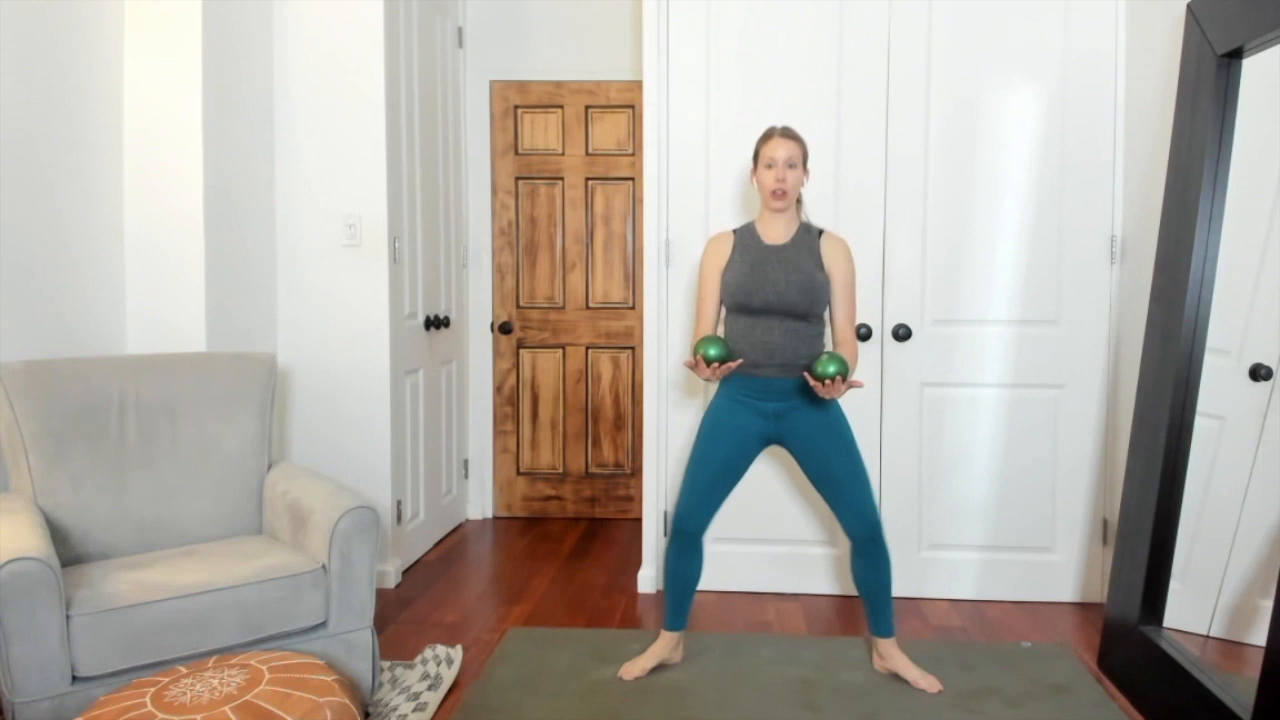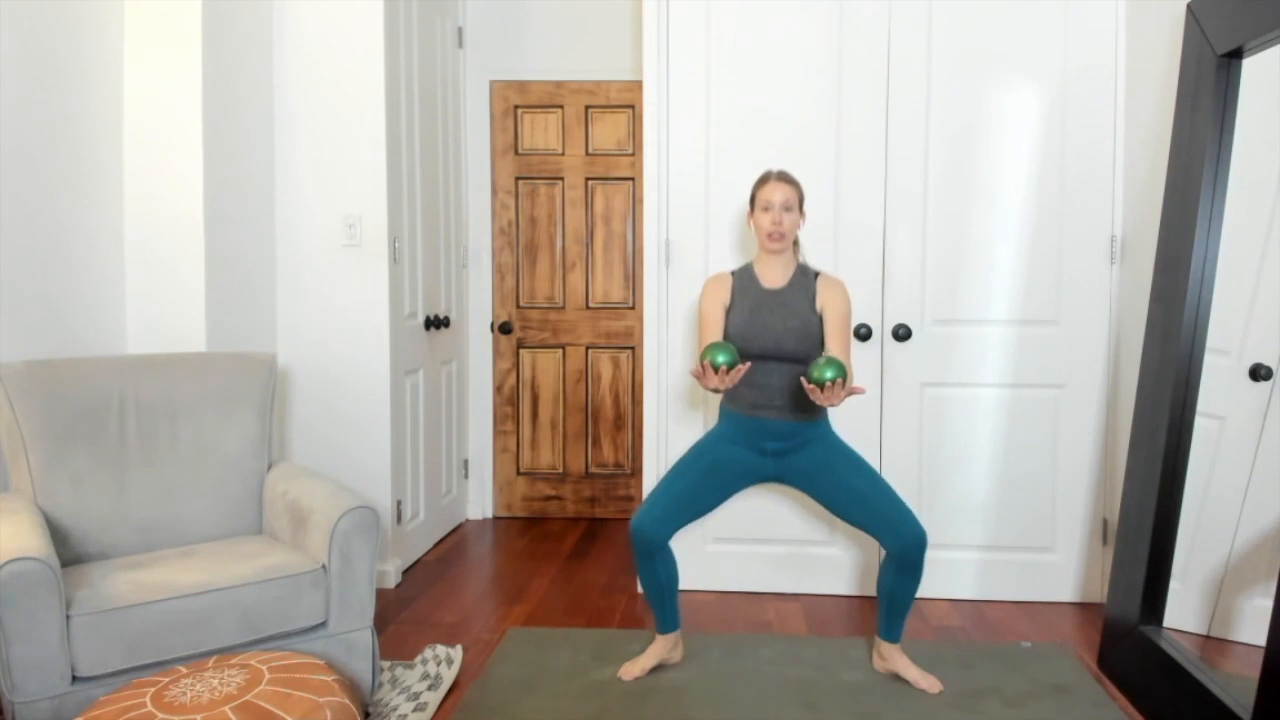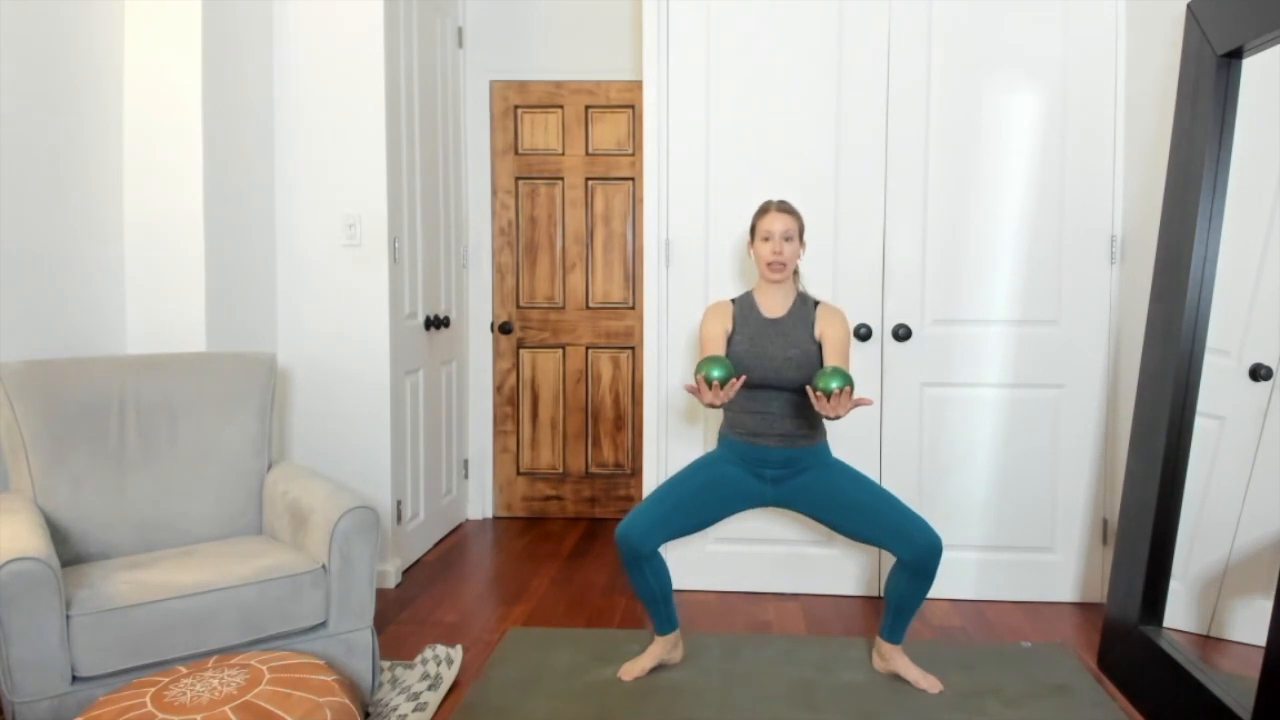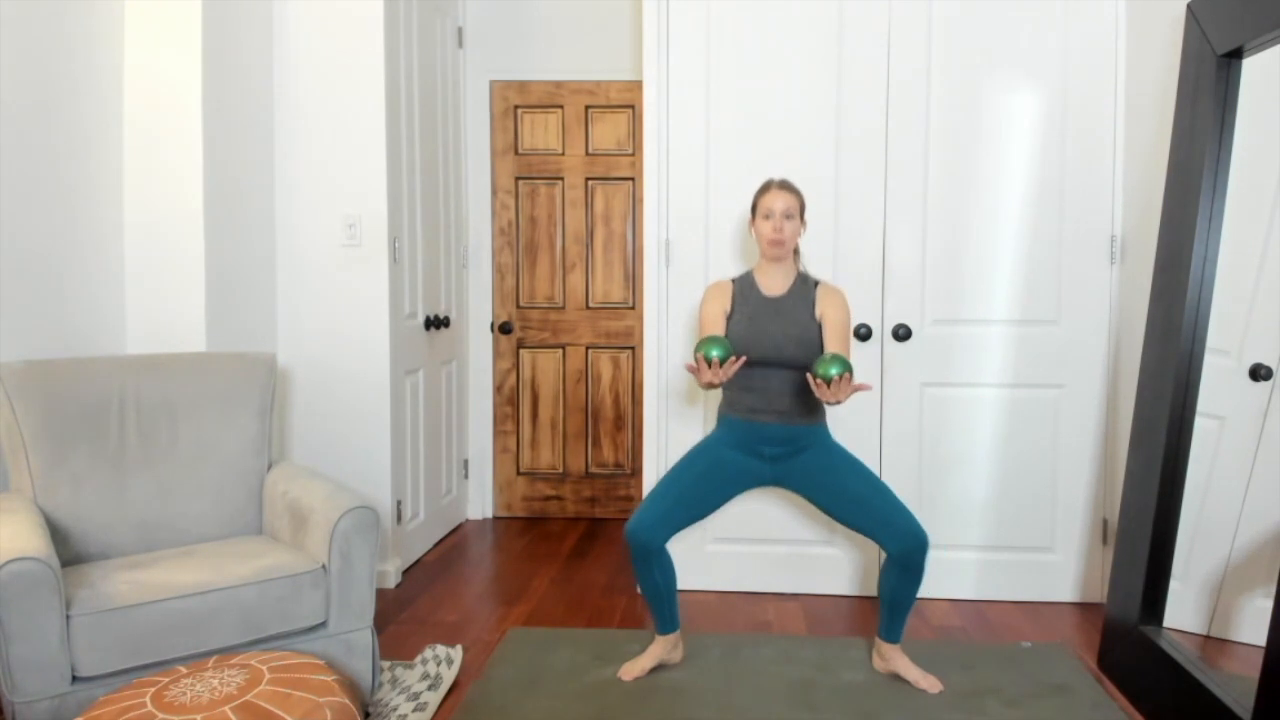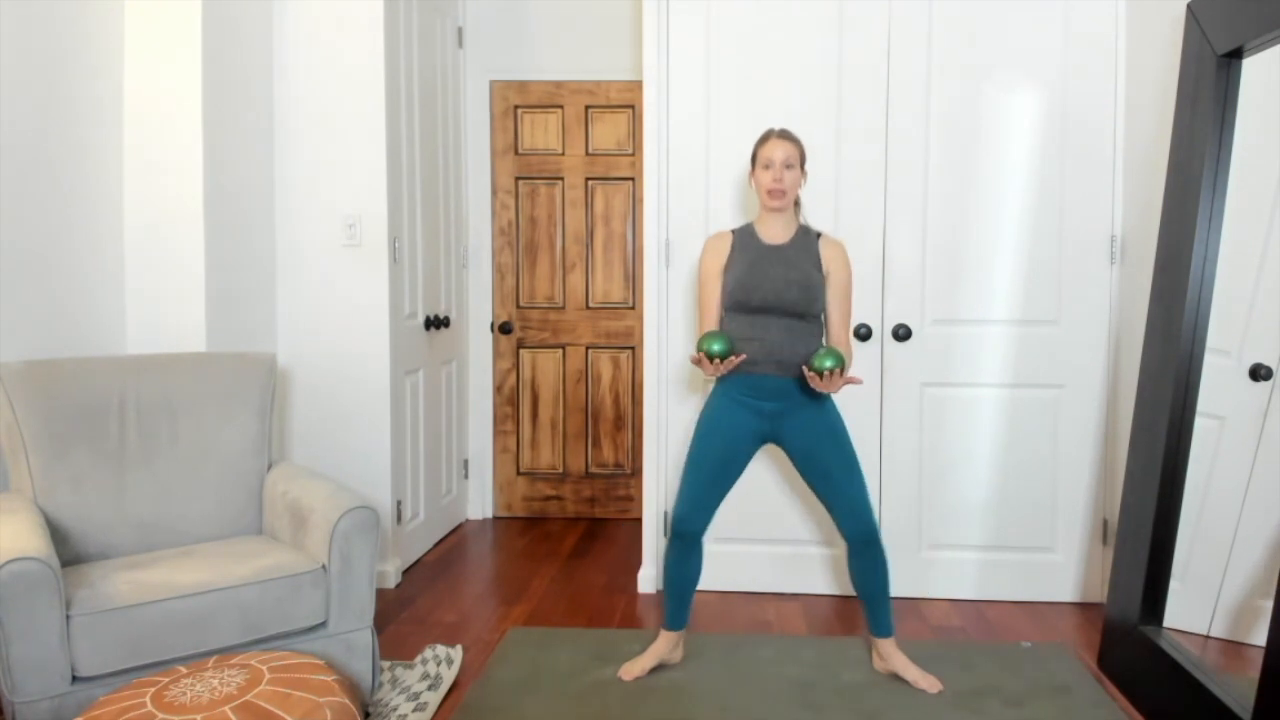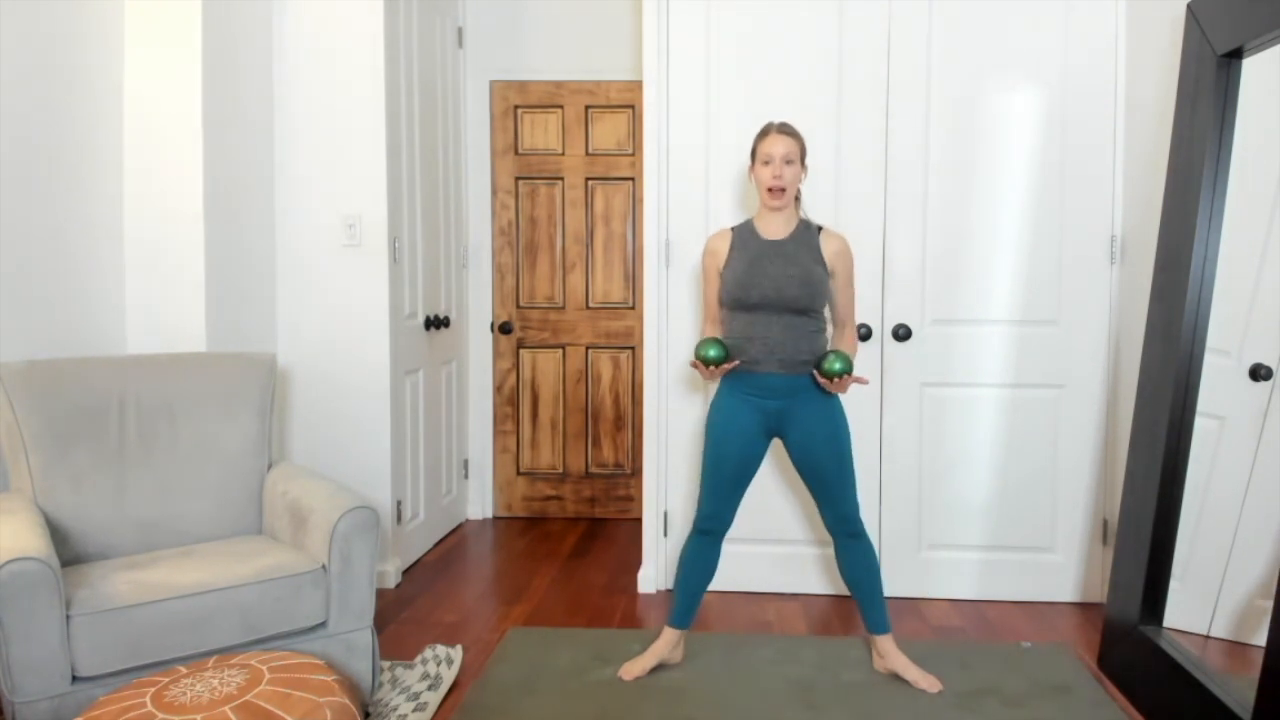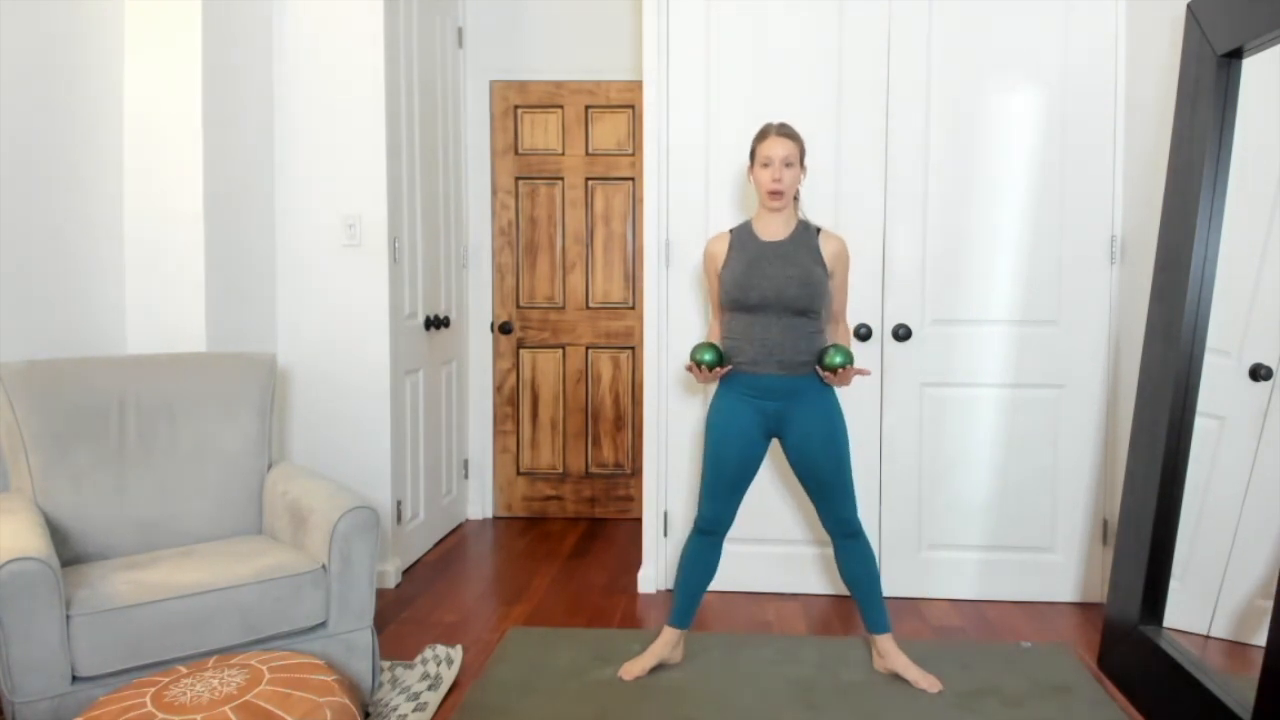
dt=0.3s
person 1, frame 1
left shoulder: (831, 248)
right shoulder: (724, 246)
left elbow: (846, 335)
right elbow: (705, 331)
left wrist: (841, 376)
right wrist: (706, 364)
left hip: (809, 402)
right hip: (740, 399)
left knee: (864, 527)
right knee: (687, 521)
left ankle: (887, 648)
right ankle: (670, 640)
person 1, frame 2
left shoulder: (827, 290)
right shoulder: (721, 287)
left elbow: (840, 369)
right elbow: (709, 365)
left wrist: (834, 391)
right wrist: (715, 380)
left hip: (809, 439)
right hip: (737, 436)
left knee: (908, 537)
right knee: (646, 529)
left ankle: (888, 648)
right ankle: (667, 640)
person 1, frame 3
left shoulder: (827, 319)
right shoulder: (721, 315)
left elbow: (839, 393)
right elbow: (710, 385)
left wrist: (837, 407)
right wrist: (712, 396)
left hip: (808, 464)
right hip: (735, 461)
left knee: (924, 547)
right knee: (632, 537)
left ankle: (889, 649)
right ankle: (667, 641)
person 1, frame 4
left shoulder: (827, 298)
right shoulder: (722, 294)
left elbow: (839, 376)
right elbow: (708, 363)
left wrist: (837, 392)
right wrist: (709, 376)
left hip: (808, 445)
right hip: (735, 442)
left knee: (910, 541)
right knee: (642, 532)
left ankle: (889, 649)
right ankle: (667, 640)
person 1, frame 5
left shoulder: (828, 251)
right shoulder: (721, 246)
left elbow: (839, 338)
right elbow: (708, 333)
left wrist: (835, 374)
right wrist: (711, 361)
left hip: (805, 400)
right hip: (736, 398)
left knee: (860, 525)
right knee: (686, 521)
left ankle: (886, 648)
right ankle: (669, 640)
person 1, frame 6
left shoulder: (830, 246)
right shoulder: (722, 245)
left elbow: (845, 327)
right elbow: (713, 325)
left wrist: (842, 371)
right wrist: (710, 362)
left hip: (809, 398)
right hip: (741, 396)
left knee: (846, 524)
right knee: (709, 522)
left ankle: (885, 648)
right ankle: (670, 641)
person 1, frame 7
left shoulder: (828, 248)
right shoulder: (722, 247)
left elbow: (836, 323)
left wrist: (842, 364)
right wrist: (707, 362)
left hip: (809, 399)
right hip: (739, 398)
left knee: (844, 524)
right knee: (710, 523)
left ankle: (885, 647)
right ankle: (670, 640)
